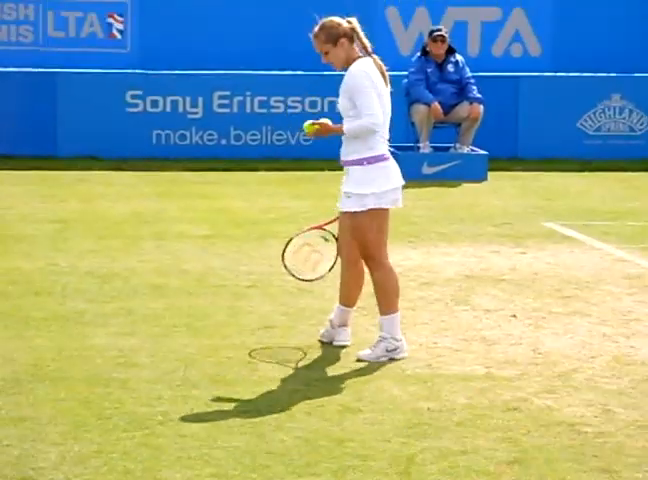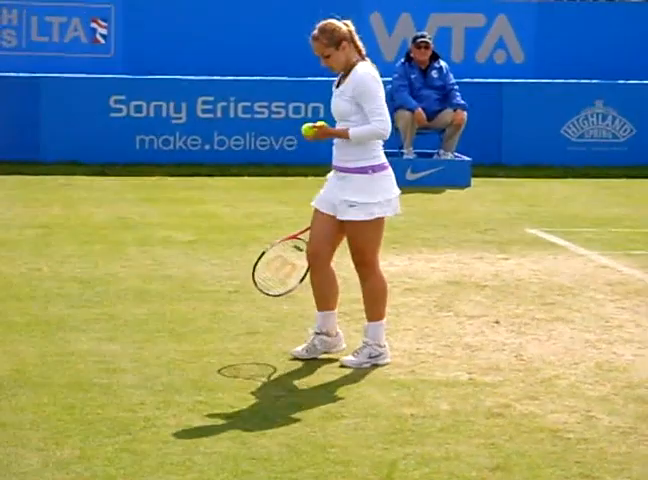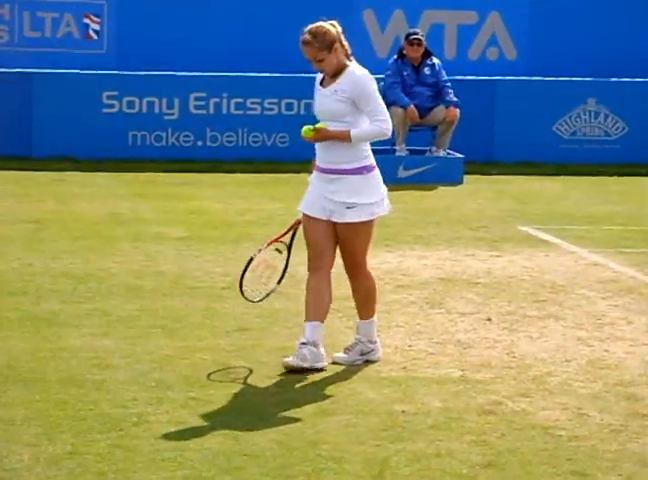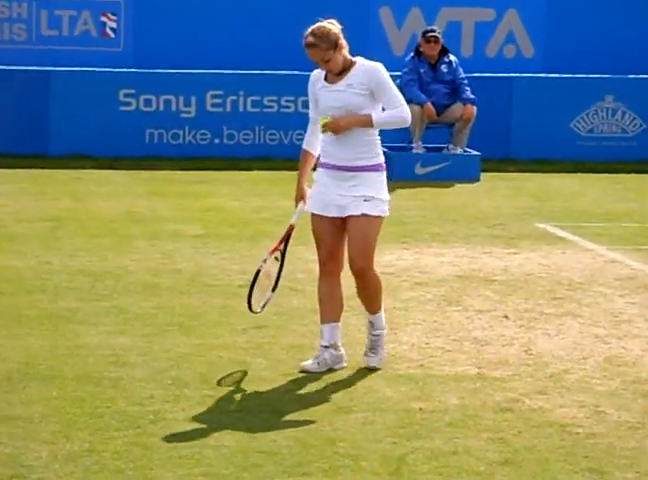
dt=0.3s
person 1, frame 1
left shoulder: (357, 73)
right shoulder: (367, 70)
left elbow: (372, 123)
left wrist: (334, 130)
left hip: (368, 175)
right hip: (365, 174)
left knee: (375, 258)
right knee: (349, 254)
left ankle: (392, 340)
right ankle: (339, 326)
person 1, frame 2
left shoulder: (363, 77)
right shoulder: (343, 80)
left elbow: (381, 128)
left wrist: (334, 132)
left hip: (365, 184)
right hip: (340, 181)
left knee: (366, 265)
right knee: (317, 256)
left ankle: (376, 346)
right ankle: (327, 334)
person 1, frame 3
left shoulder: (358, 78)
right shoulder: (321, 82)
left elbow: (383, 127)
left wrist: (334, 135)
left hip: (354, 185)
right hip: (322, 183)
left knee: (354, 266)
right knee: (317, 266)
left ankle: (367, 341)
right ankle: (311, 348)
person 1, frame 4
left shoulder: (371, 71)
right shoulder: (316, 80)
left elbow: (402, 115)
left wrist: (357, 119)
right wrist: (301, 182)
left hip: (365, 182)
right hip: (327, 182)
left knee: (361, 265)
right knee: (328, 266)
left ankle: (376, 327)
right ankle: (330, 348)
